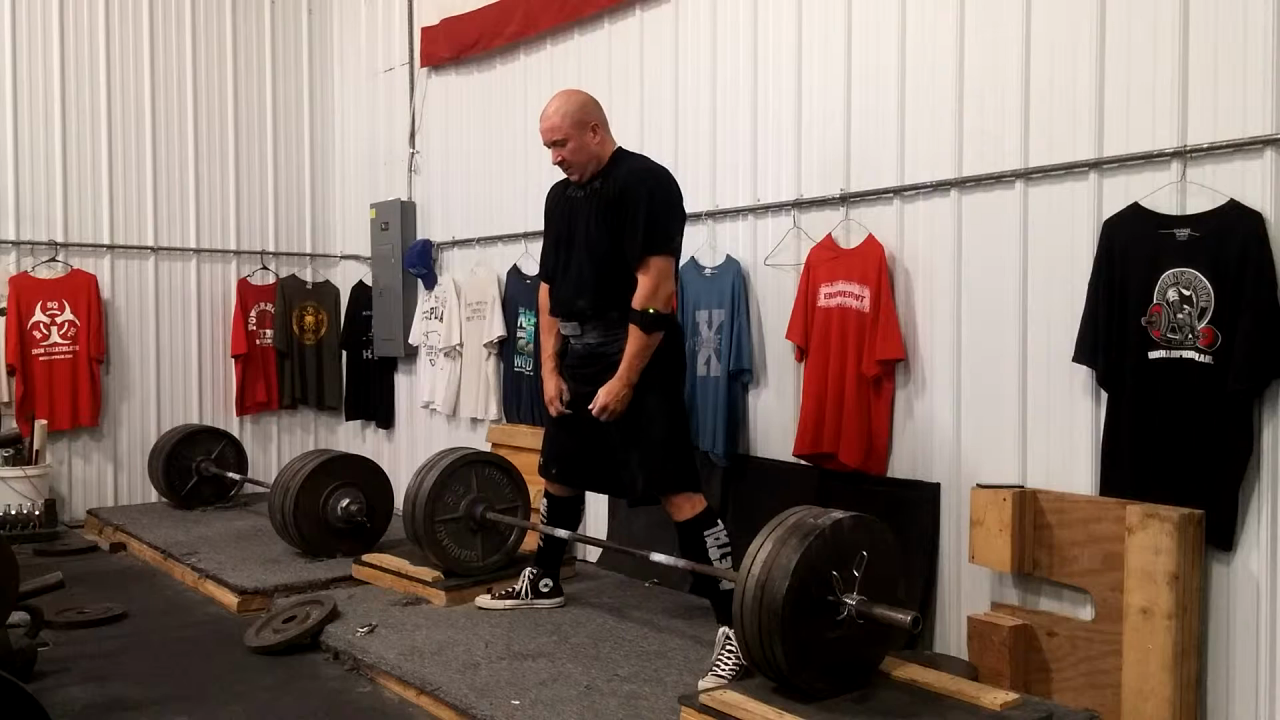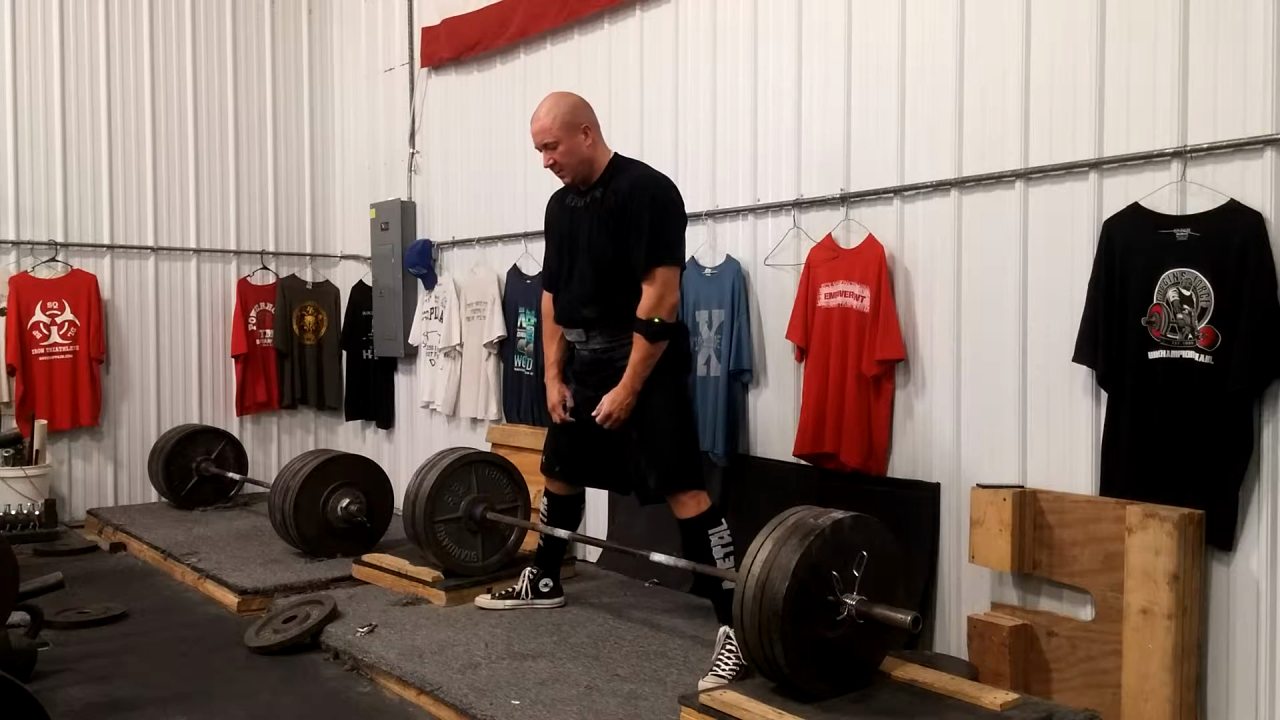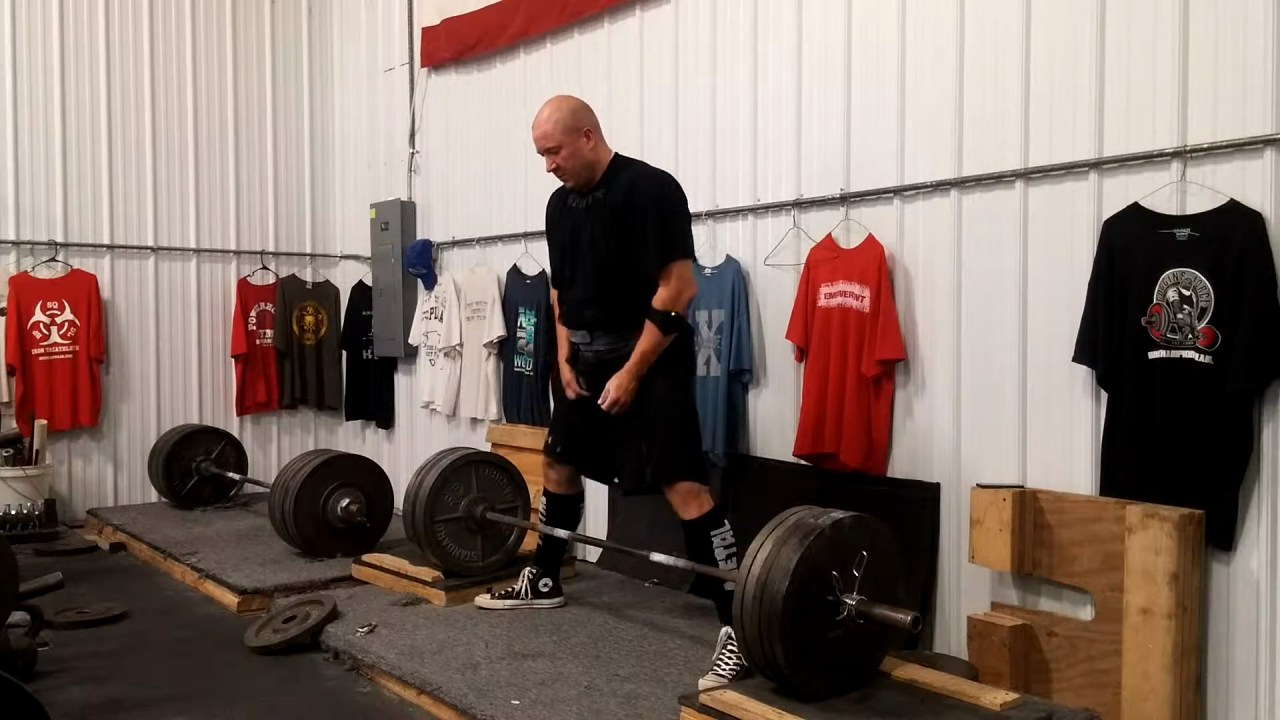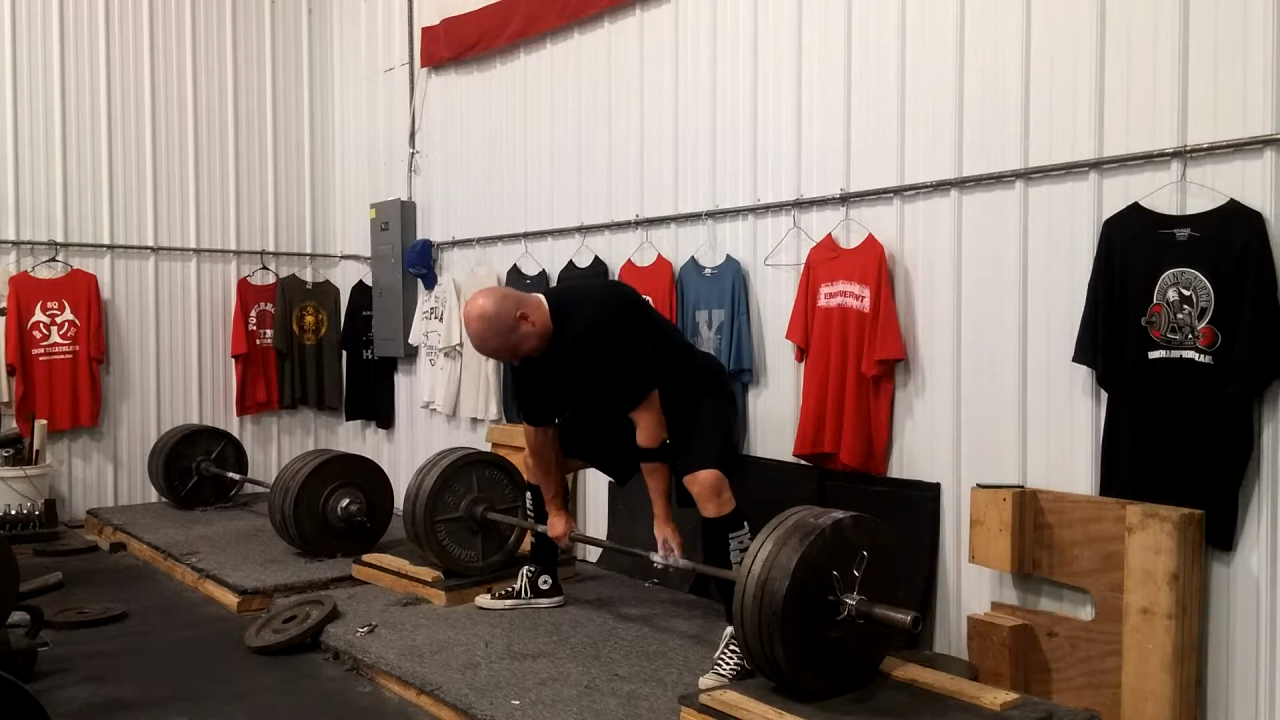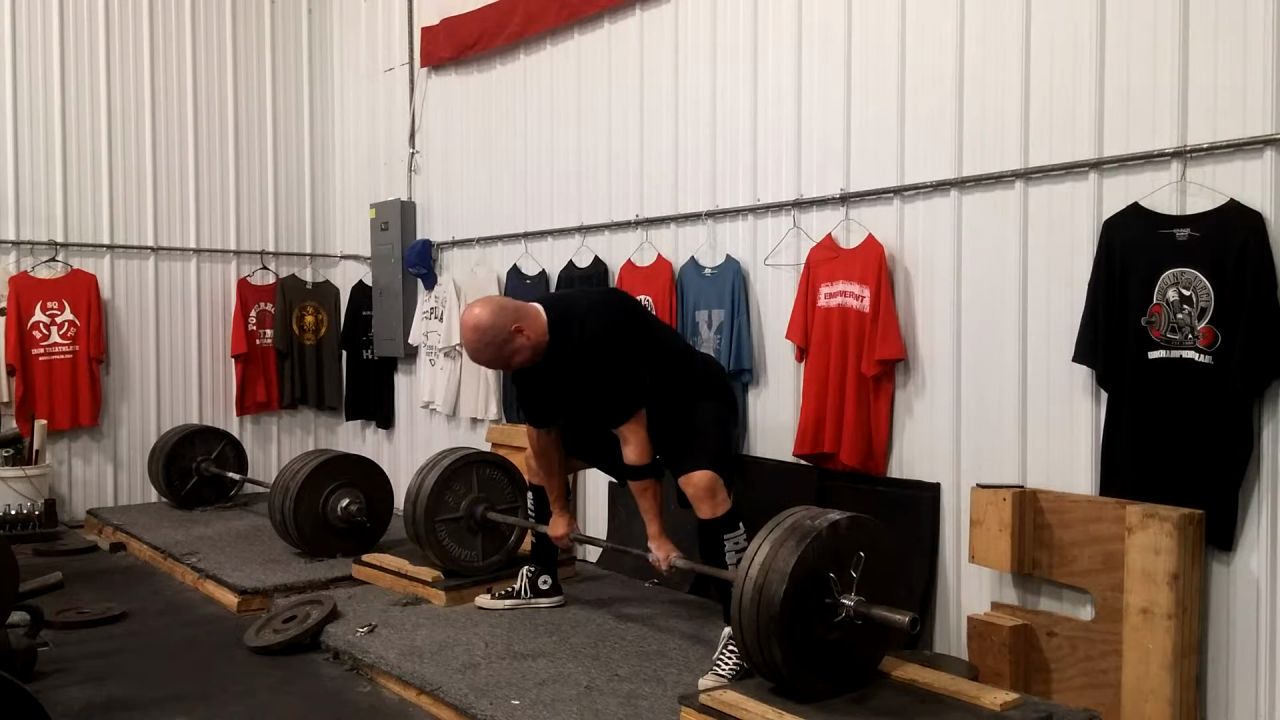
dt=1s
person 1, frame 1
left shoulder: (645, 182)
right shoulder: (561, 195)
left elbow: (656, 288)
right elbow: (549, 287)
left wrist: (624, 382)
right wrist: (550, 368)
left hip: (638, 363)
right hip: (579, 361)
left knee: (676, 489)
right knee: (559, 472)
left ankle: (733, 625)
right ankle: (544, 579)
person 1, frame 2
left shoulder: (645, 191)
right shoulder: (560, 205)
left elbow: (661, 295)
right elbow: (553, 295)
left wrist: (628, 388)
right wrist: (554, 376)
left hip: (646, 365)
right hip: (584, 363)
left knee: (681, 489)
right knee: (559, 471)
left ankle: (734, 626)
right ankle: (543, 580)
person 1, frame 3
left shoulder: (649, 189)
right shoulder: (561, 204)
left elbow: (677, 287)
left wrist: (632, 372)
right wrist: (564, 356)
left hip: (648, 358)
right hip: (587, 360)
left knee: (682, 486)
right knee: (558, 463)
left ankle: (737, 627)
right ankle: (543, 580)
person 1, frame 4
left shoulder: (603, 321)
right shoulder: (525, 343)
left elbow: (648, 419)
right elbow: (541, 429)
left wrist: (662, 518)
right wrist: (556, 509)
left hip: (691, 396)
left knee: (706, 484)
right knee: (535, 460)
left ankle: (740, 631)
right ankle: (541, 580)
person 1, frame 5
left shoulder: (598, 335)
right shoulder: (527, 344)
left elbow: (633, 437)
right elbow: (544, 433)
left wrist: (656, 535)
right wrist: (559, 511)
left hip: (692, 399)
left knee: (702, 486)
right knee: (538, 461)
left ankle: (738, 632)
right ankle: (540, 580)
